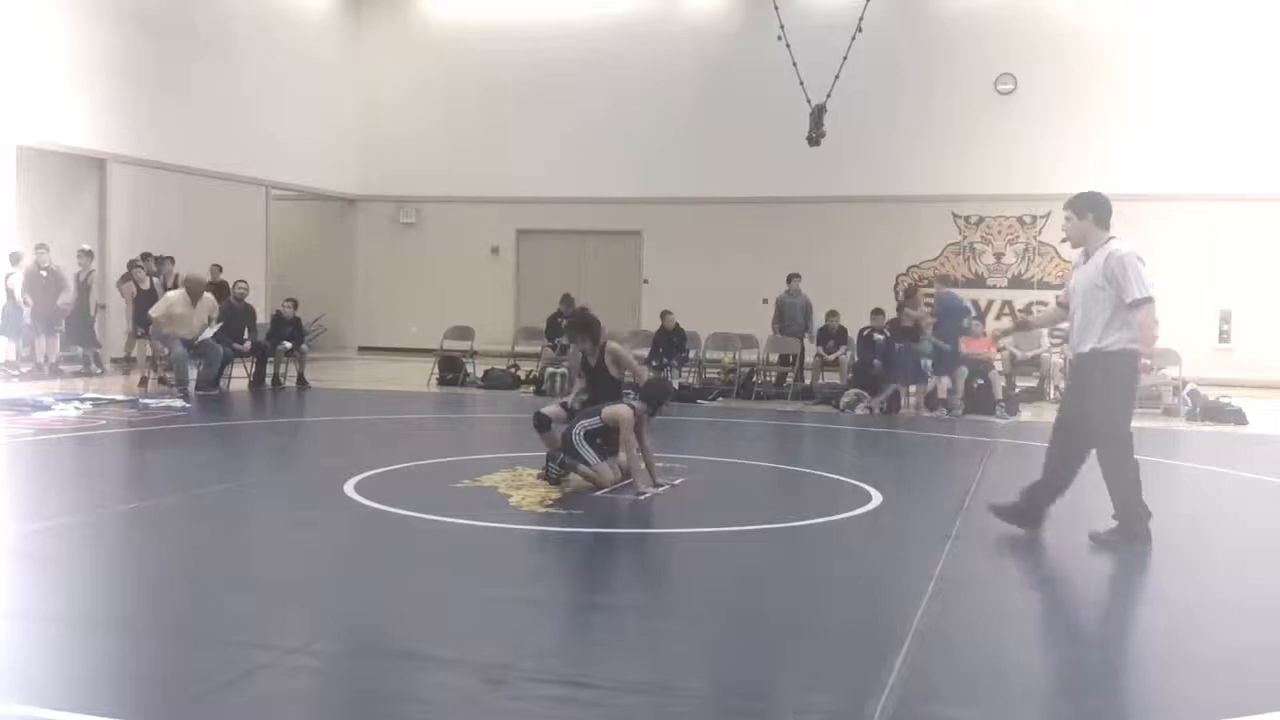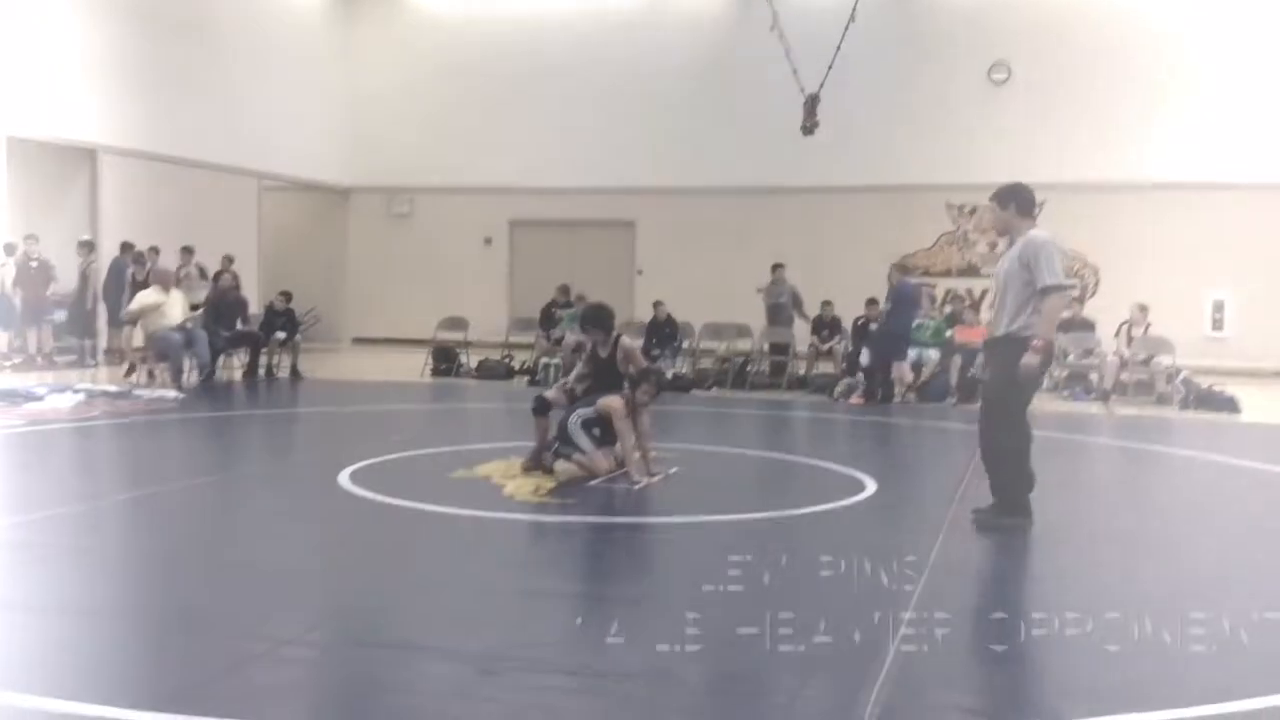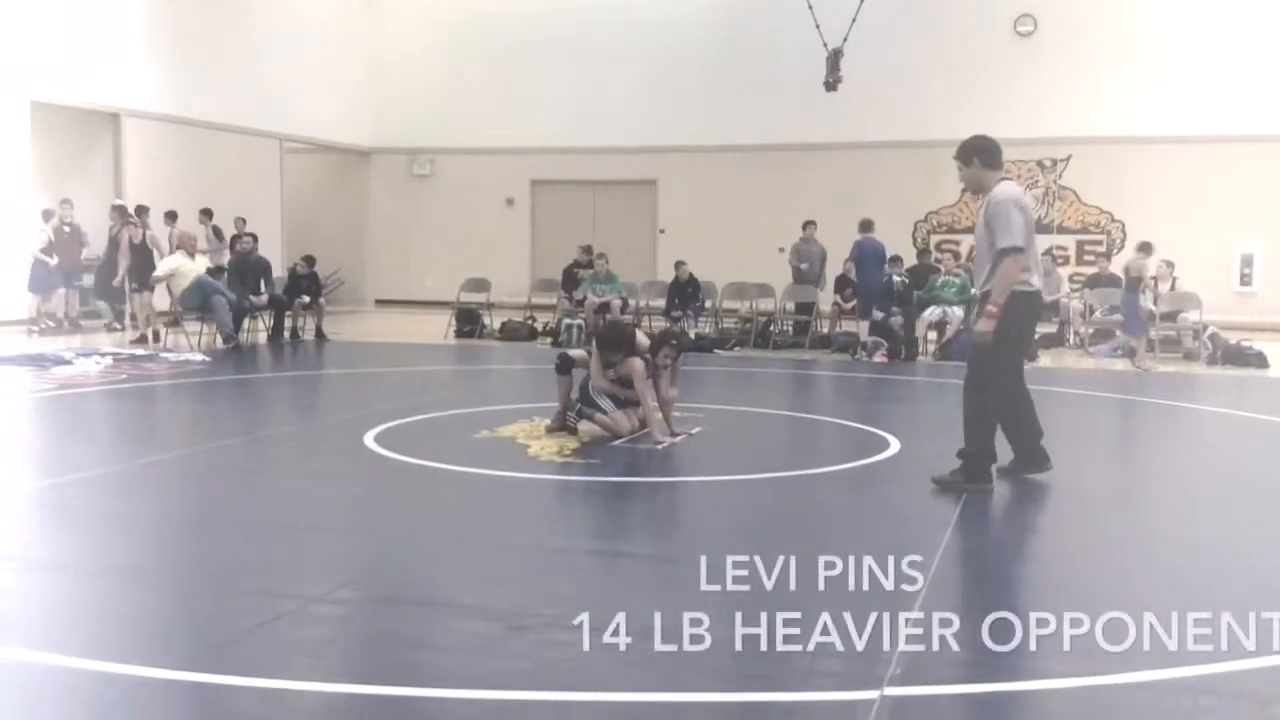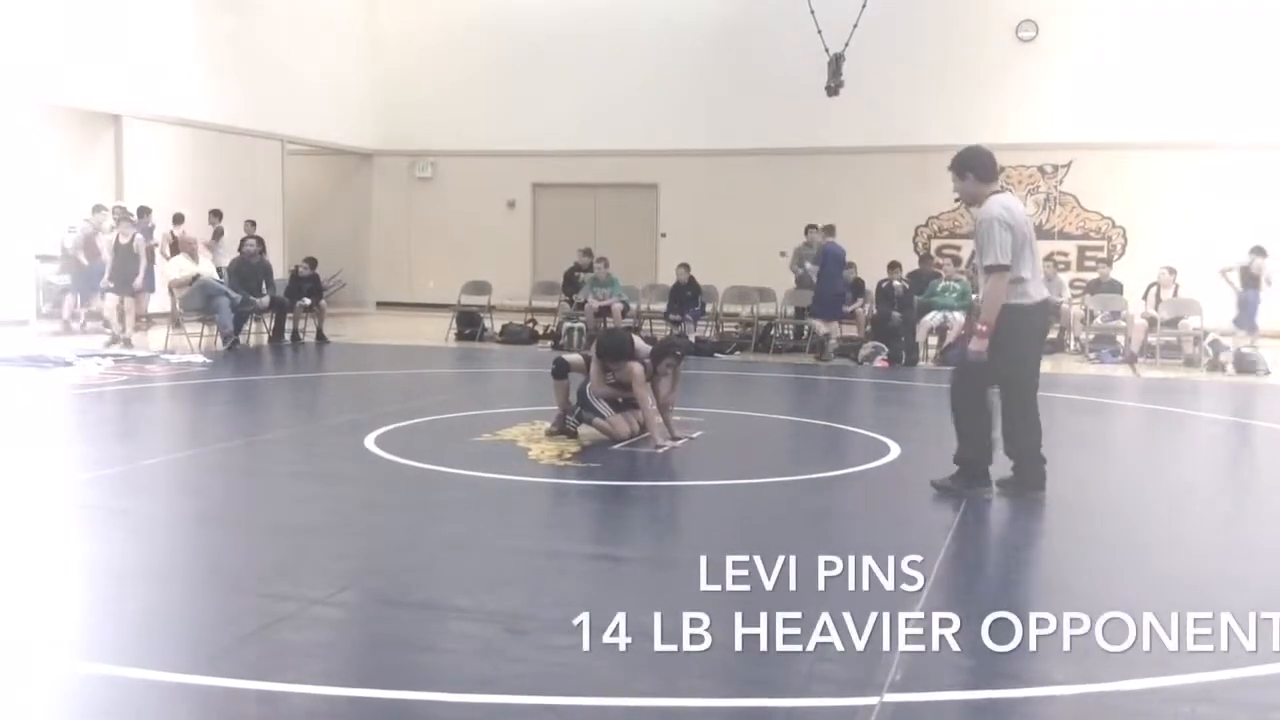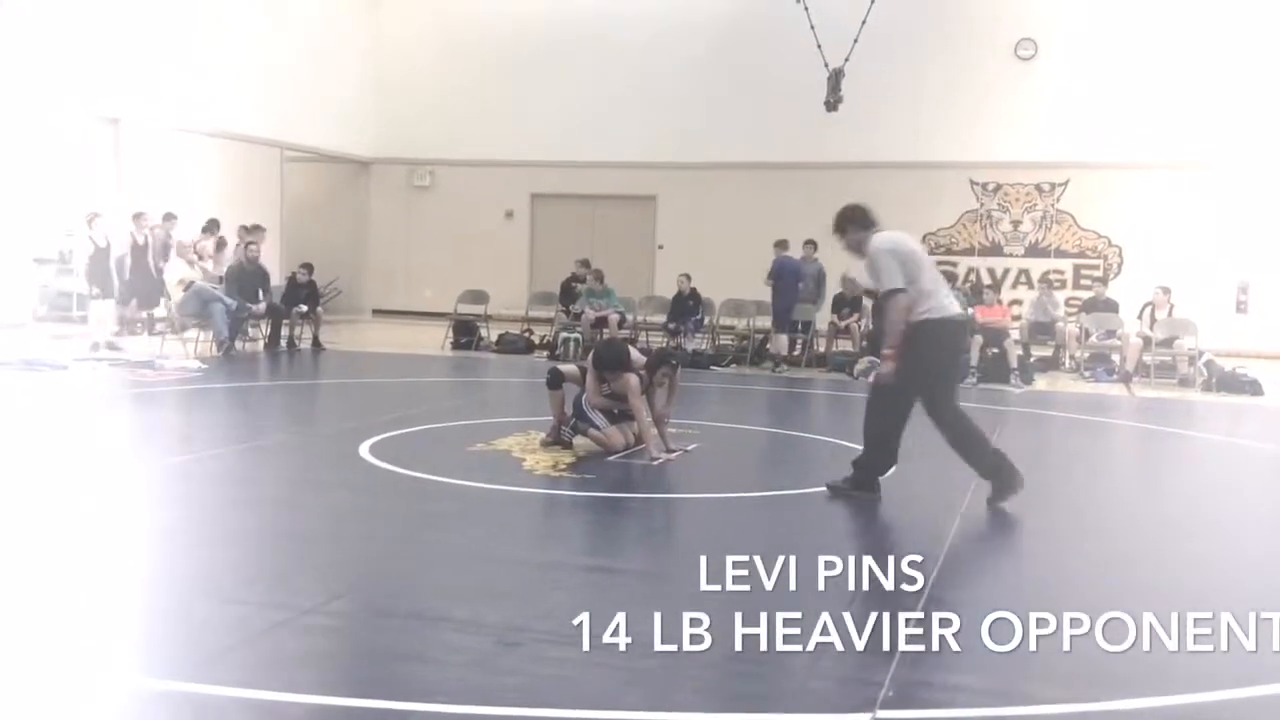
dt=0.7s
person 1, frame 1
left shoulder: (1120, 257)
right shoulder: (1084, 262)
left elbow: (1145, 309)
right elbow: (1066, 309)
left wrist: (1143, 361)
right wrist: (1024, 324)
left hip: (1112, 364)
right hip: (1087, 364)
left knee: (1112, 446)
right knee: (1065, 440)
left ankle: (1134, 527)
right ankle: (1032, 508)
person 1, frame 2
left shoulder: (1038, 243)
right shoulder: (1014, 248)
left elbow: (1056, 296)
left wrist: (1038, 347)
right wrist: (991, 345)
left hip: (1024, 348)
right hip: (1006, 346)
left knee: (996, 423)
right knee: (1007, 425)
left ankle: (1013, 504)
right ankle: (1011, 501)
person 1, frame 3
left shoulder: (1002, 199)
right shoulder: (1003, 196)
left elbow: (1012, 260)
left wrist: (990, 312)
right wrist: (991, 306)
left hip: (1010, 303)
right hip: (1018, 301)
left knee: (981, 386)
right knee: (1007, 383)
left ankle: (976, 469)
right ankle: (1030, 454)
person 1, frame 4
left shoulder: (991, 215)
right shoulder: (1009, 203)
left elbow: (999, 277)
left wrist: (981, 331)
left hip: (1014, 314)
right hip: (1034, 309)
left knee: (967, 387)
right knee: (1019, 396)
left ankle: (973, 471)
right ankle: (1029, 473)
person 1, frame 5
left shoulder: (877, 248)
right shoulder: (895, 240)
left elbow: (898, 303)
left wrist: (888, 355)
left hip: (930, 331)
right hip: (950, 325)
left knee: (885, 402)
right knee: (943, 408)
left ankle: (865, 478)
right ankle: (1001, 474)
